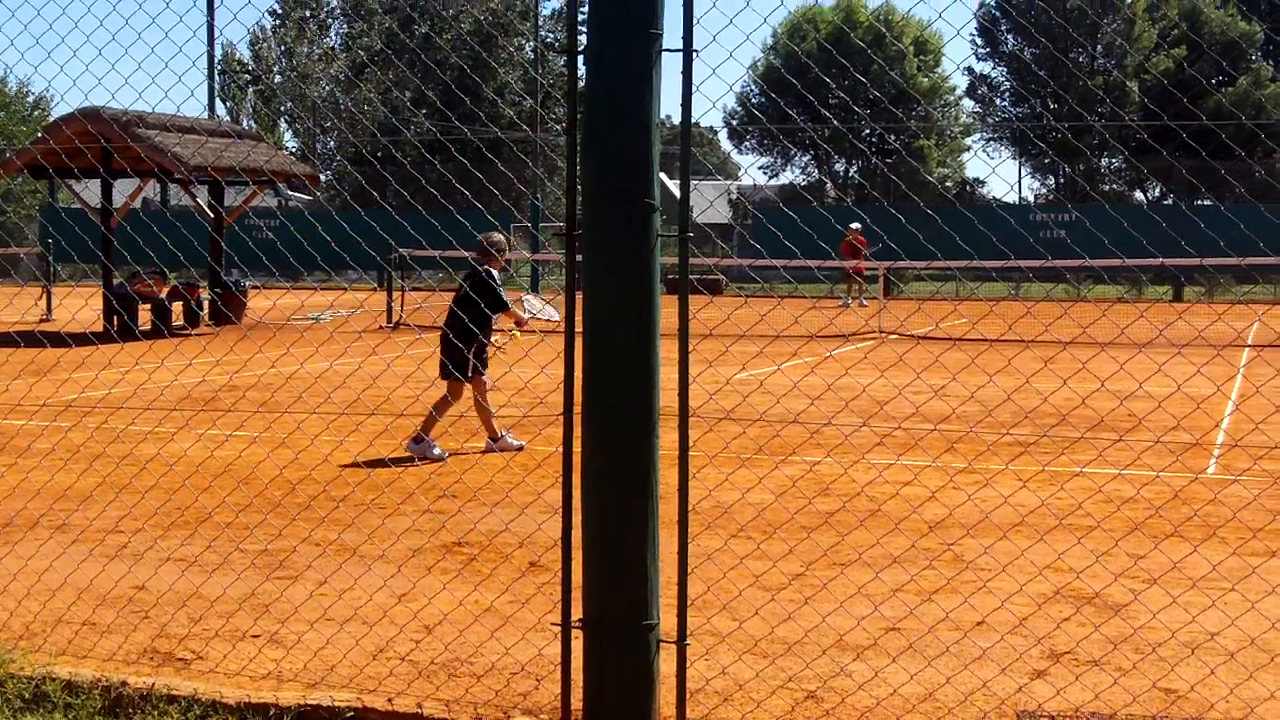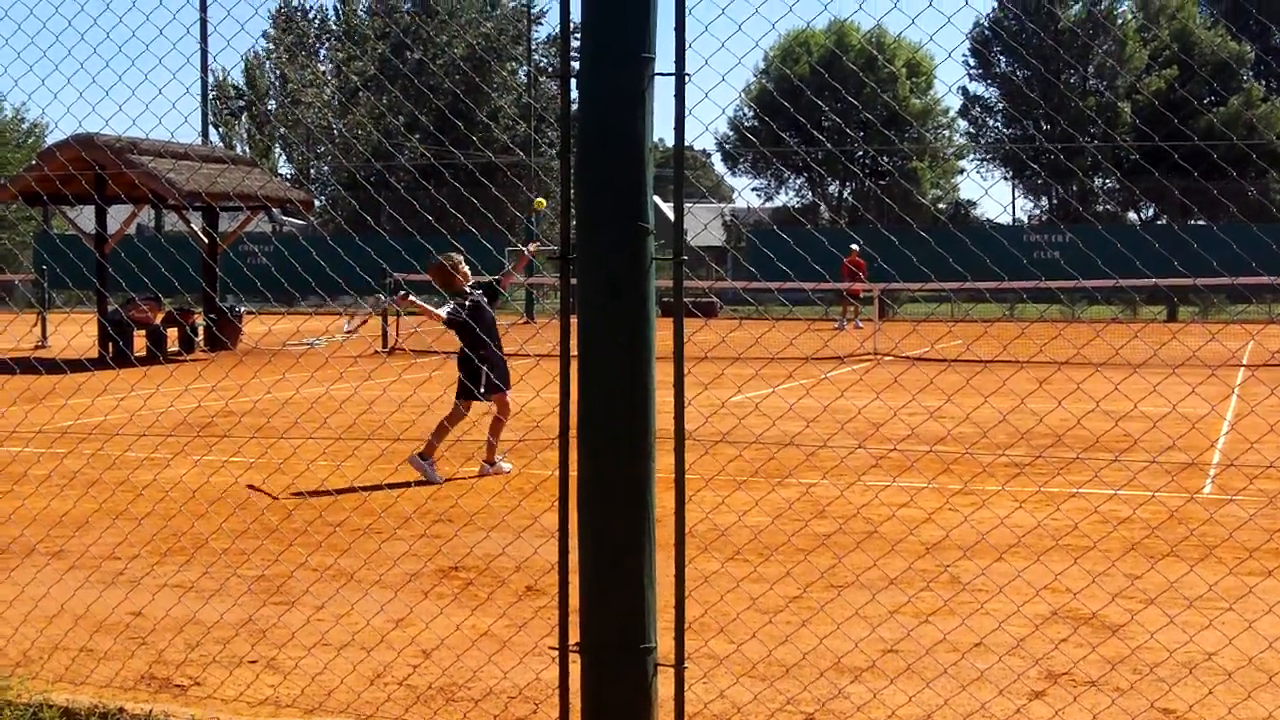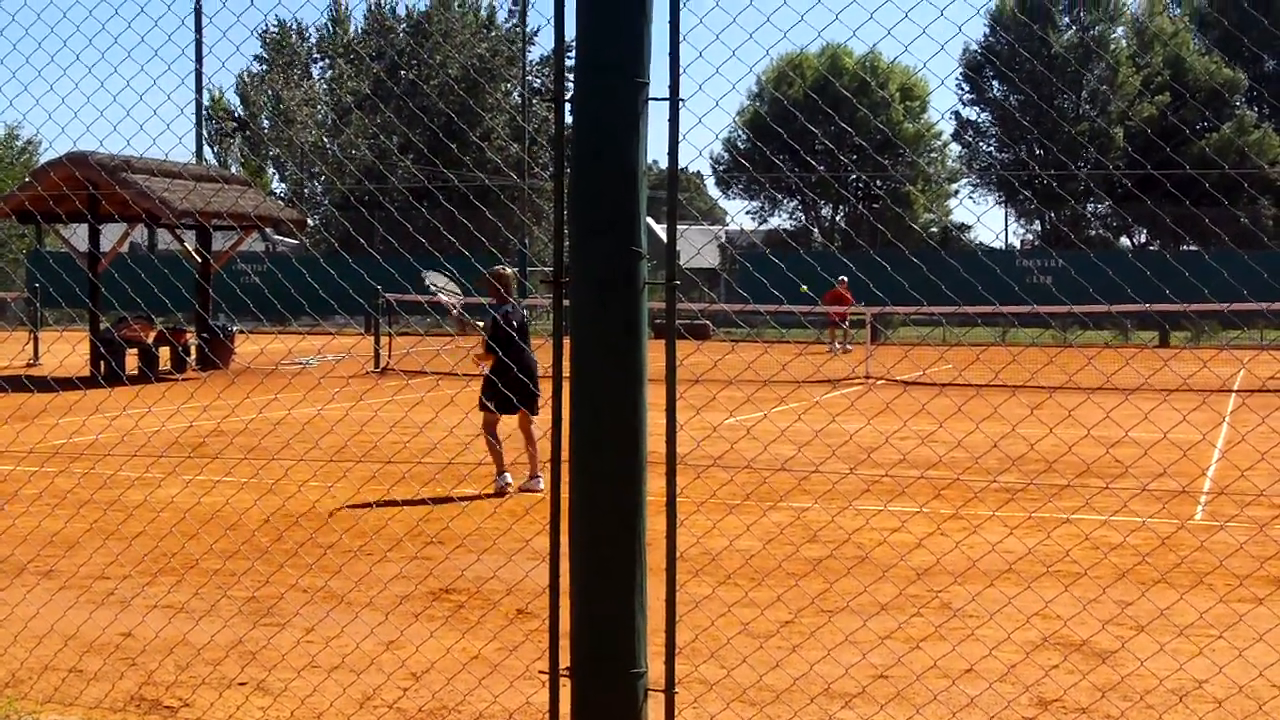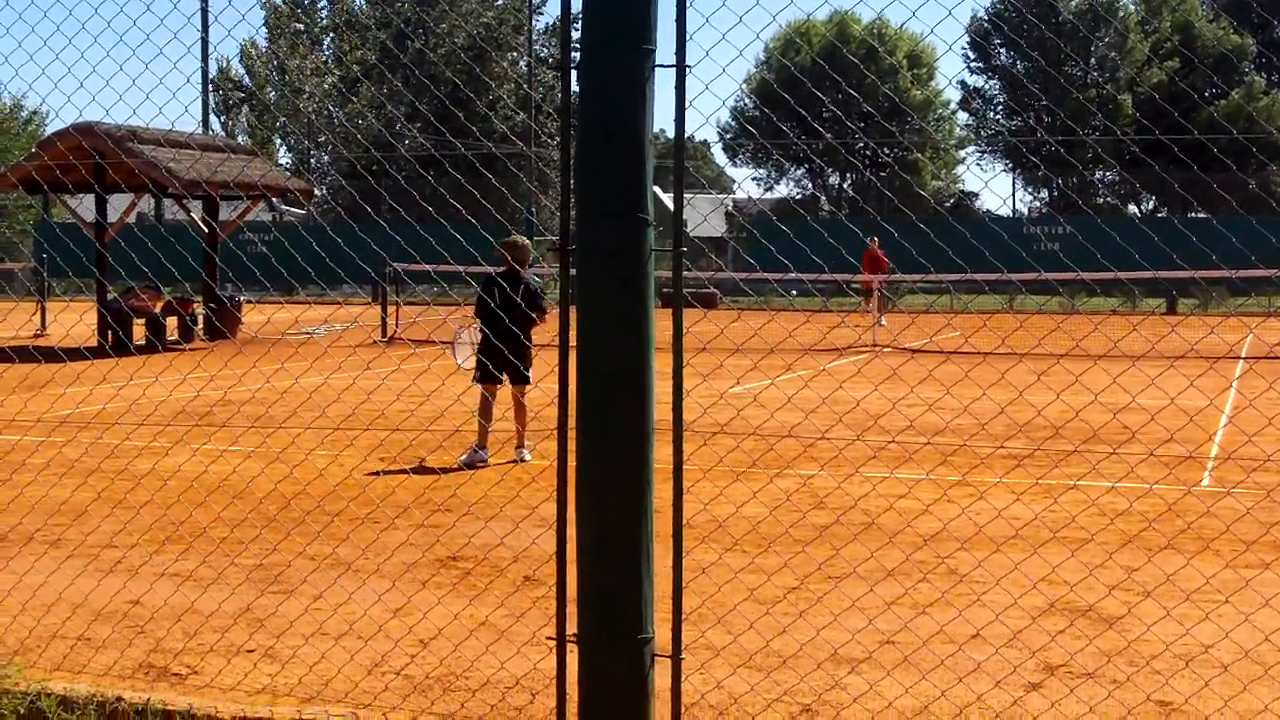
dt=1s
person 1, frame 1
left shoulder: (474, 274)
right shoulder: (489, 275)
right elbow: (503, 308)
left wrist: (489, 336)
right wrist: (521, 317)
left hip: (463, 340)
right hip: (463, 342)
left knee: (480, 387)
right knee: (455, 392)
left ankle: (496, 437)
right ankle: (420, 440)
person 1, frame 2
left shoulder: (478, 291)
right shoulder: (457, 301)
left elbow: (503, 281)
right elbow: (442, 315)
left wrist: (523, 260)
right wrist: (413, 302)
left hip: (492, 360)
right hip: (476, 362)
left knee: (504, 408)
right knee: (460, 411)
left ankle: (491, 460)
right ankle: (424, 457)
person 1, frame 3
left shoulder: (498, 313)
right shoulder: (518, 310)
left elbow: (492, 351)
left wrist: (480, 357)
left hip: (503, 374)
right hip: (527, 373)
left knee: (489, 425)
right knee: (526, 425)
left ankle: (503, 475)
right ankle: (535, 477)
person 1, frame 4
left shoulder: (491, 280)
right shoulder: (531, 283)
left elbow: (480, 315)
right elbow: (541, 315)
right wrist: (524, 326)
left hip: (492, 344)
right hip: (519, 345)
left knee: (487, 397)
right knee: (519, 397)
left ankle: (481, 448)
right ankle: (522, 447)
